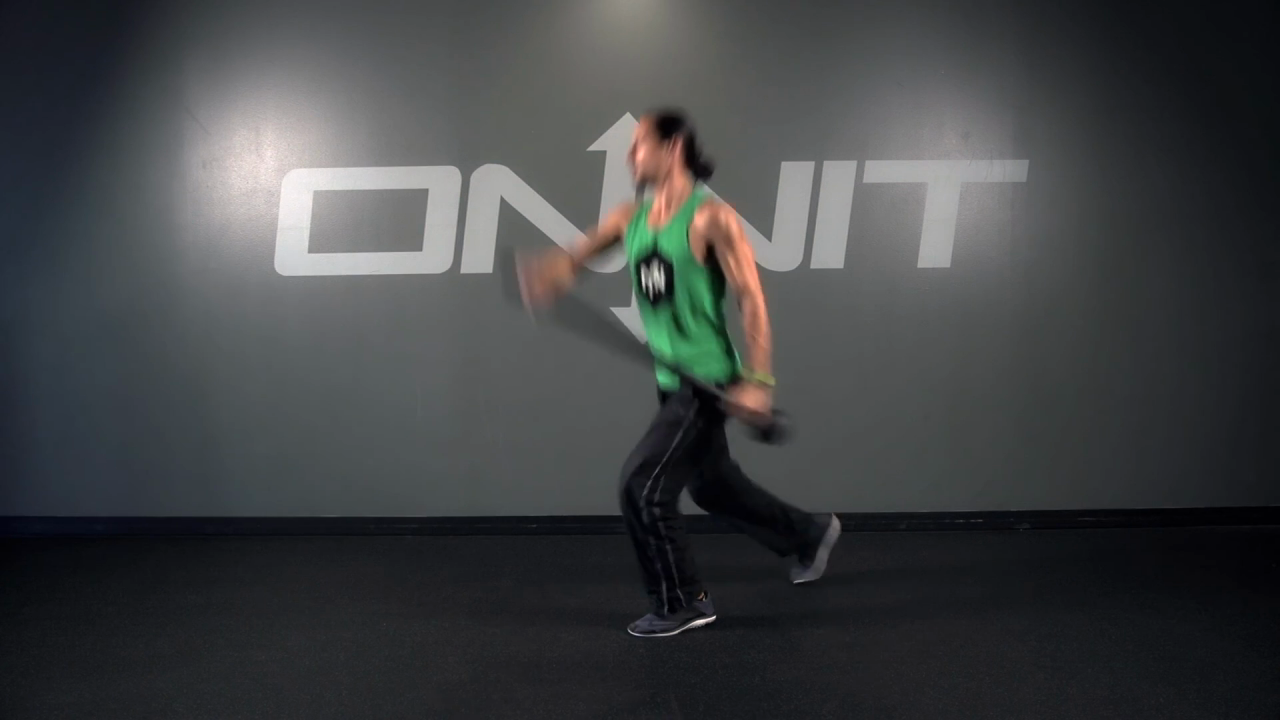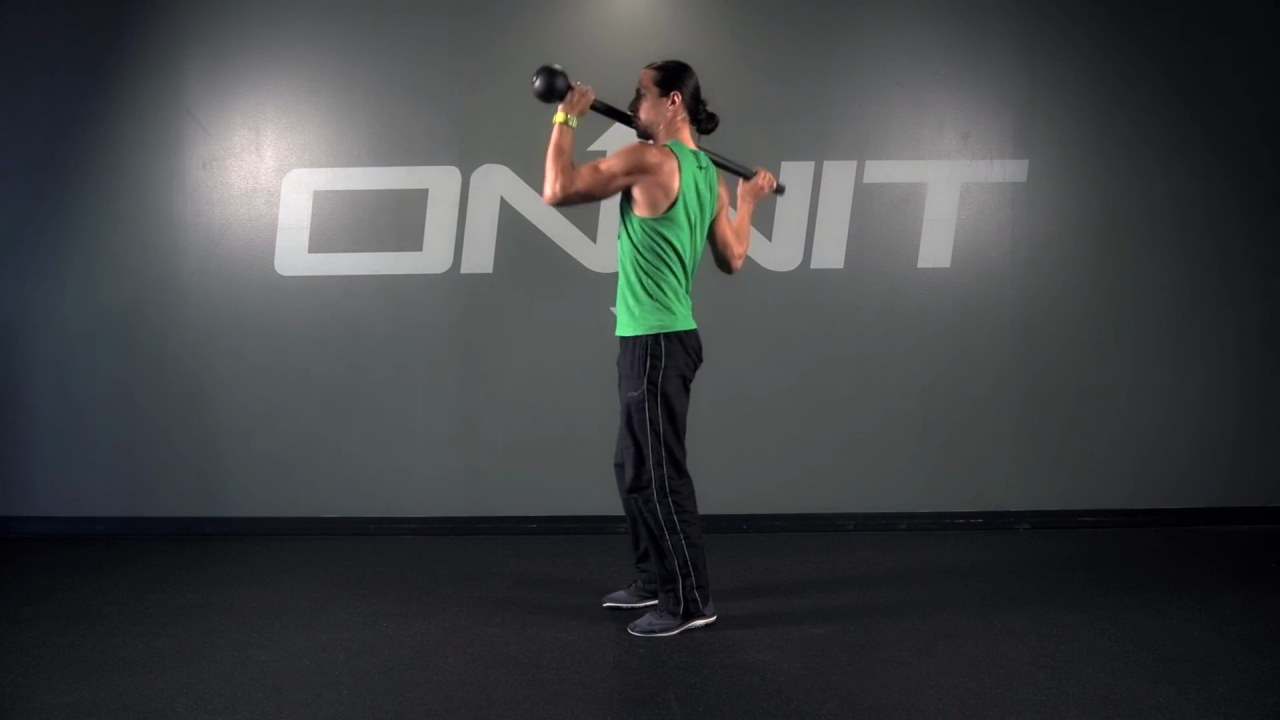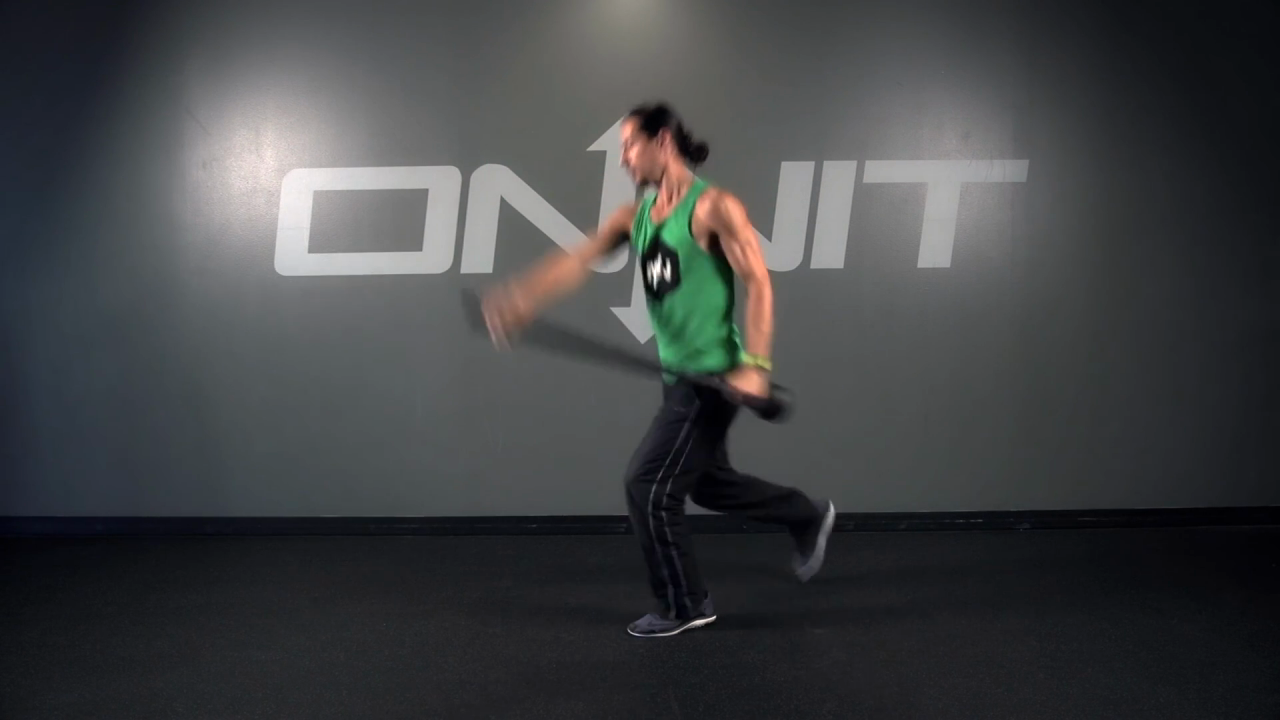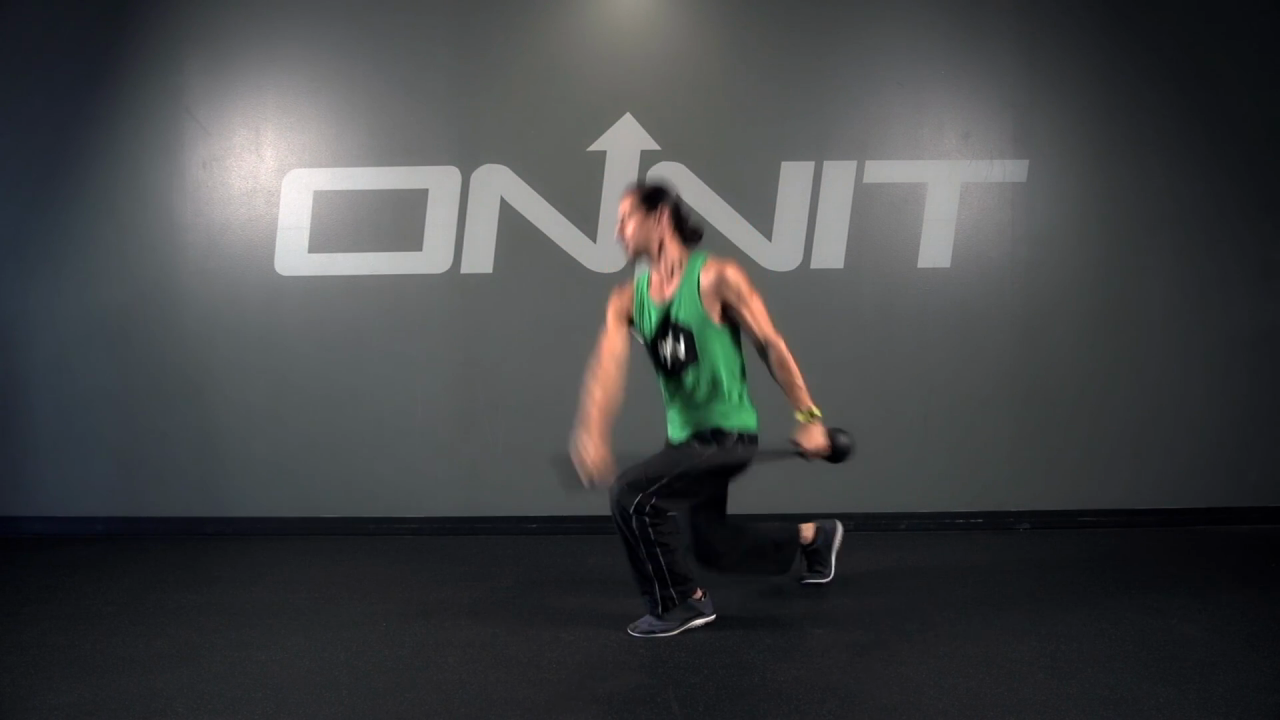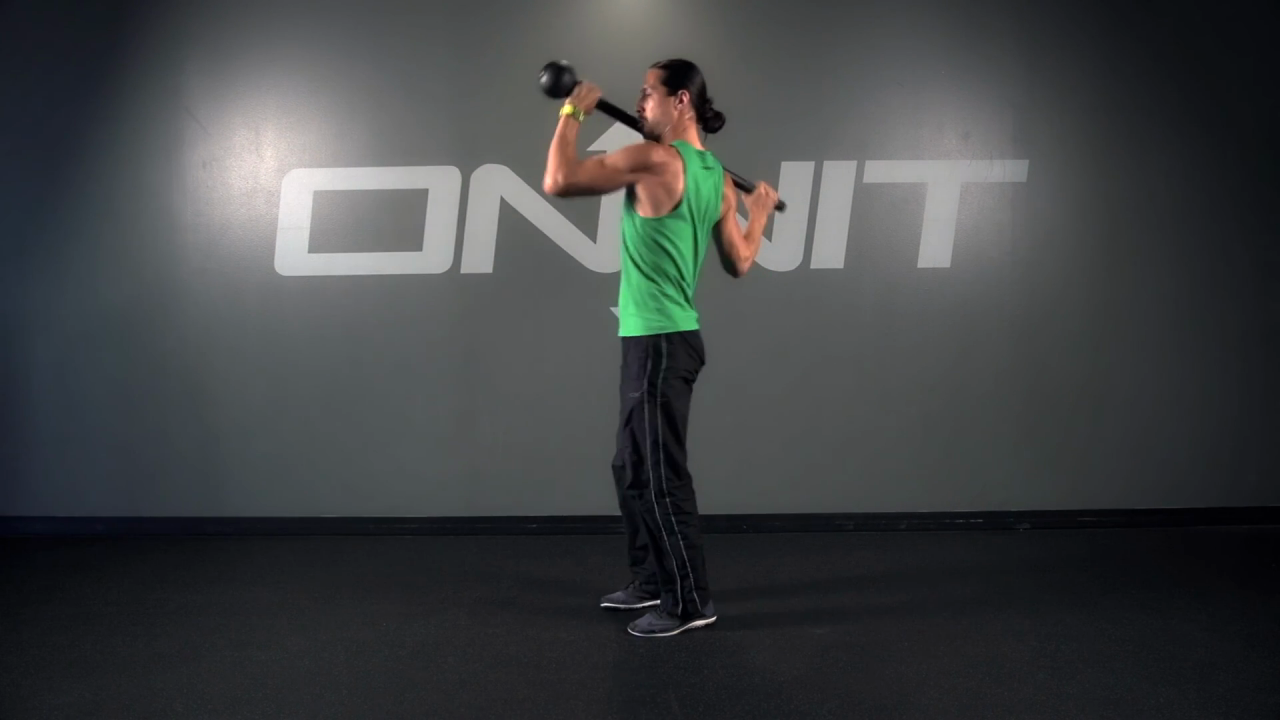
dt=0.7s
person 1, frame 1
left shoulder: (710, 217)
right shoulder: (634, 214)
left elbow: (752, 300)
right elbow: (581, 251)
left wrist: (756, 380)
right wrist: (551, 267)
left hip: (708, 384)
right hip: (672, 383)
left knee: (643, 488)
right knee: (713, 487)
left ankle: (684, 603)
right ankle: (808, 532)
person 1, frame 2
left shoulder: (649, 157)
right shoulder: (705, 174)
left elbow: (559, 191)
right elbow: (732, 259)
left wrist: (565, 119)
right wrist: (749, 198)
left hip: (656, 342)
right hip: (650, 338)
left knee: (657, 474)
right knee: (634, 469)
left ankle: (691, 600)
right ankle: (657, 577)
person 1, frame 3
left shoulder: (714, 205)
right shoulder: (637, 214)
left elbow: (758, 283)
right elbow: (578, 262)
left wrist: (754, 364)
right wrist: (521, 298)
left hip: (715, 379)
right hip: (681, 376)
left knee: (648, 485)
right knee: (705, 479)
left ankle: (685, 605)
right ankle: (809, 517)
person 1, frame 4
left shoulder: (716, 278)
right shoulder: (627, 302)
left elbow: (773, 346)
right elbow: (609, 368)
left wrist: (808, 417)
right wrist: (593, 436)
left hip: (726, 434)
right hip: (685, 437)
left knee: (631, 494)
right knee: (712, 549)
left ankle: (681, 604)
right ankle: (812, 539)
person 1, frame 5
left shoulder: (655, 160)
right shoulder: (715, 177)
left elbow: (556, 183)
right elbow: (739, 262)
left wrist: (571, 113)
right wrist: (759, 211)
left hip: (659, 343)
right hip: (653, 338)
left knee: (658, 475)
right knee: (631, 469)
left ankle: (689, 602)
right ankle: (652, 580)
